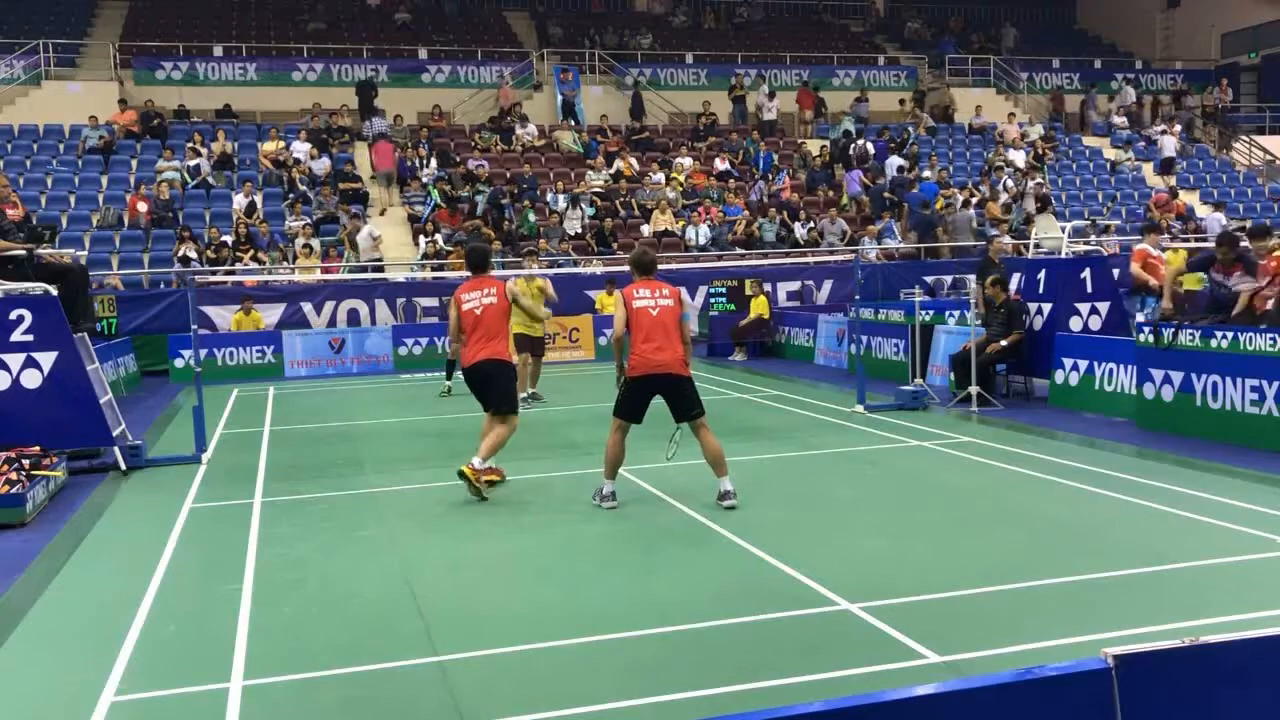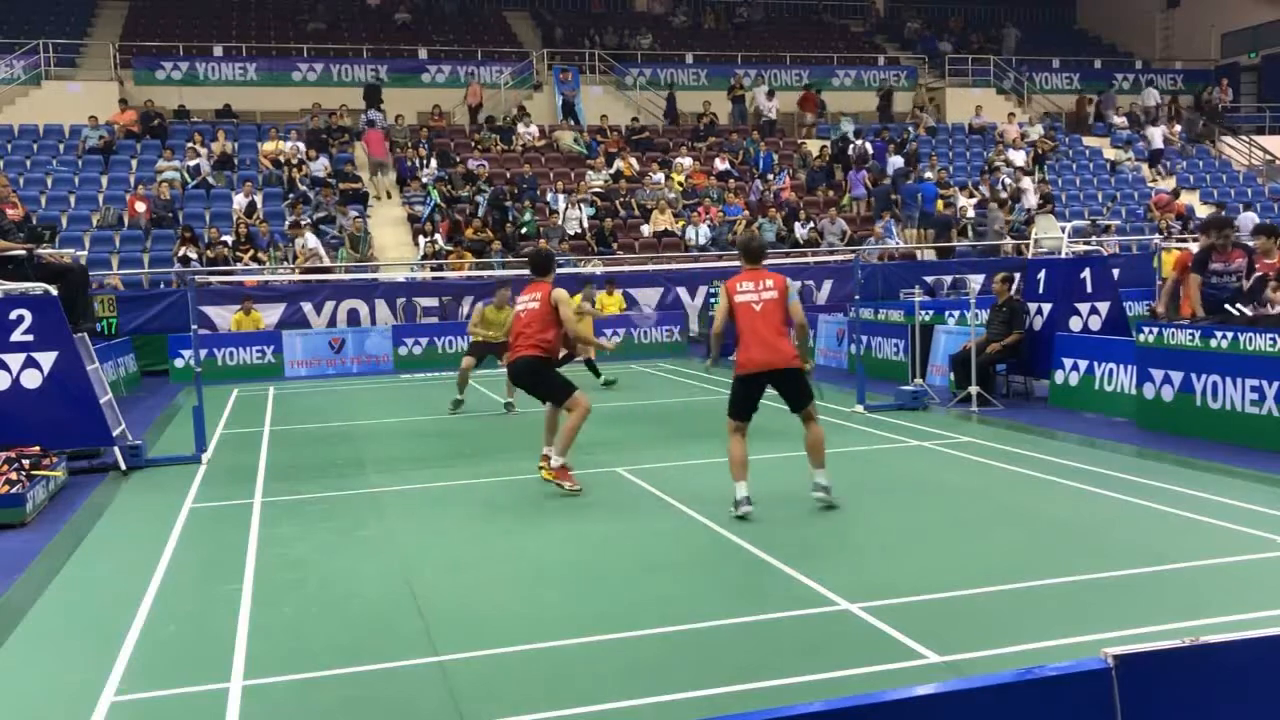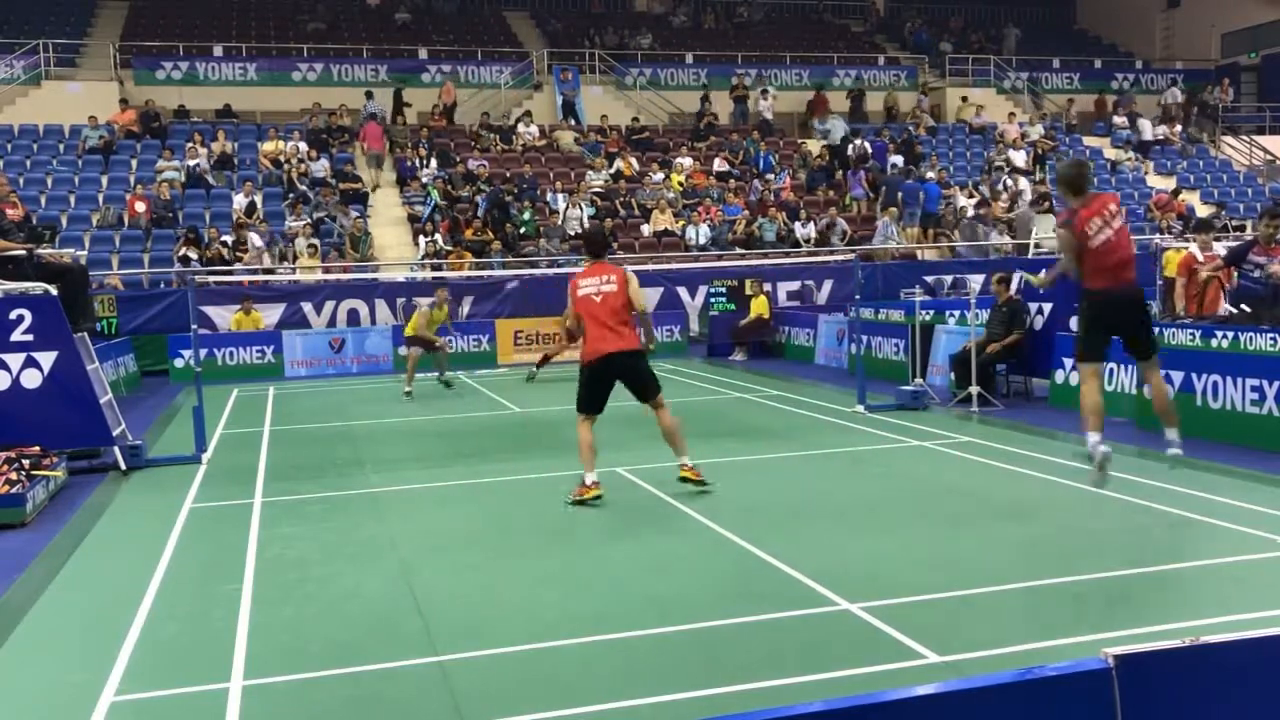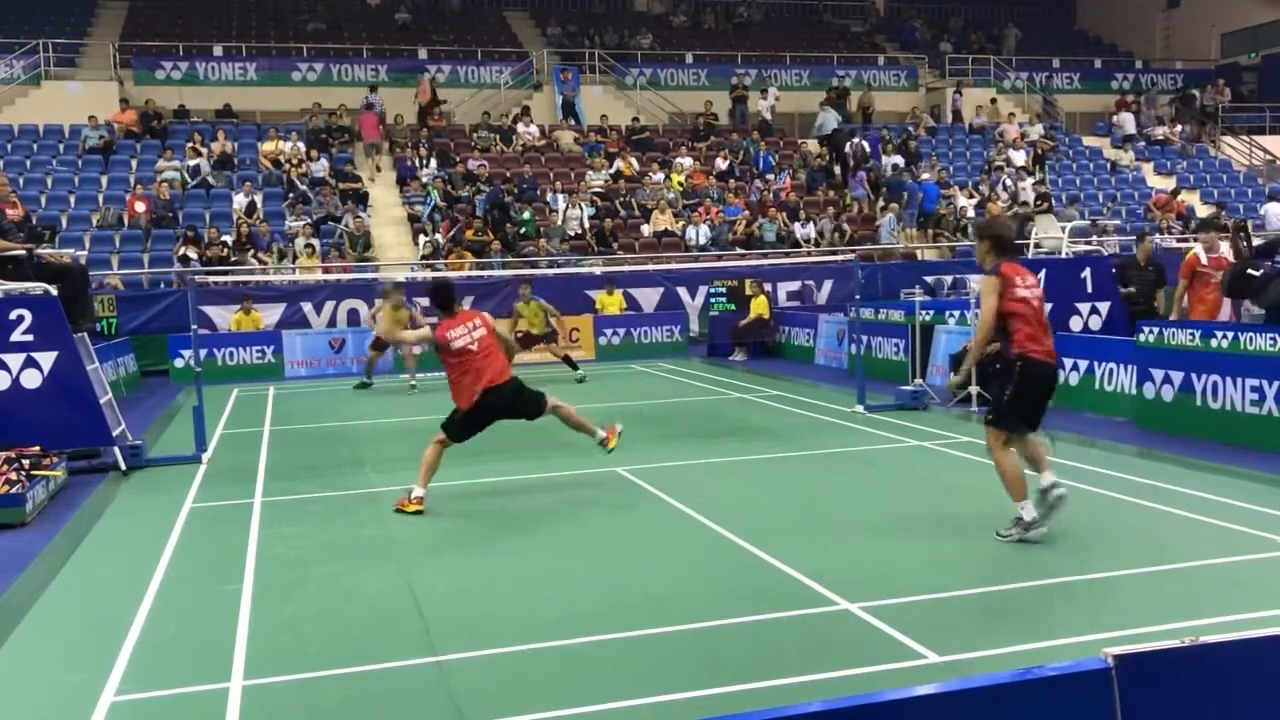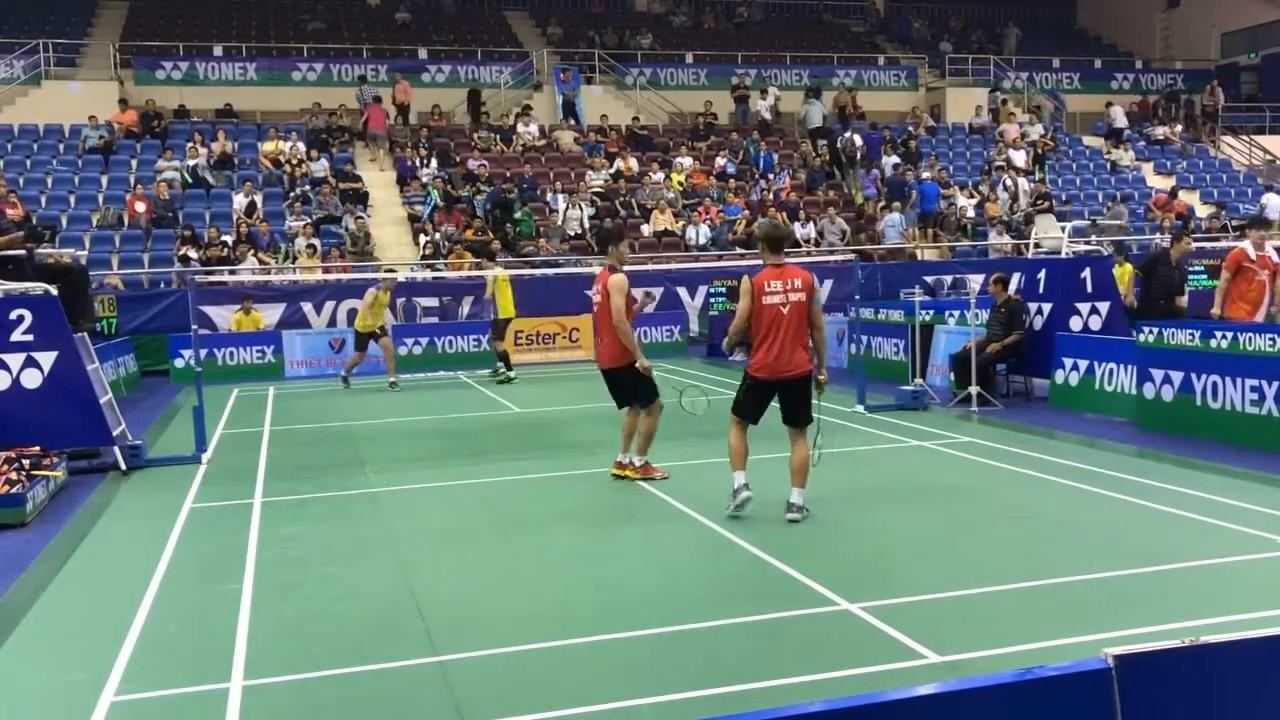
dt=1s
person 1, frame 1
left shoulder: (626, 294)
right shoulder: (675, 293)
left elbow: (618, 334)
right elbow: (687, 340)
left wrist: (619, 364)
right wrist: (685, 369)
left hip: (640, 369)
right hip: (675, 368)
left knee: (618, 429)
right knee: (701, 428)
left ankle: (607, 491)
right ankle: (726, 489)
person 1, frame 2
left shoulder: (730, 287)
right shoulder: (782, 281)
left elbow: (717, 330)
right elbow: (800, 322)
left wrist: (713, 357)
right wrist: (805, 357)
left hip: (748, 366)
right hip: (784, 362)
left knee: (736, 431)
right knee: (810, 419)
left ankle: (741, 496)
right ankle: (820, 484)
person 1, frame 3
left shoulder: (1067, 226)
right shoulder: (1111, 199)
left elbow: (1072, 271)
left hip: (1097, 299)
right hip: (1131, 294)
left knee: (1090, 378)
right knee: (1151, 371)
left ankle: (1096, 445)
right ankle: (1172, 439)
person 1, frame 4
left shoulder: (993, 276)
right shoulder: (1027, 275)
left elbow: (987, 326)
left wrist: (964, 370)
left hip: (1024, 362)
right hip: (1045, 363)
left knee: (997, 440)
right knee: (1020, 432)
left ankle: (1028, 518)
right ankle: (1049, 484)
person 1, frame 5
left shoulder: (752, 281)
right shoulder: (806, 278)
left elbow: (738, 328)
right elbow: (817, 327)
right wrist: (821, 366)
left hip: (762, 370)
right hip: (798, 369)
left knee: (738, 424)
right knee: (798, 435)
left ankle: (740, 485)
right ankle: (796, 501)
person 2, frame 1
left shoulder: (459, 294)
right shoulder: (506, 287)
left elbow: (454, 337)
right elbow: (539, 316)
right wrist: (546, 311)
left hip: (470, 364)
right hip: (496, 361)
left knee: (492, 413)
right knee: (507, 423)
left ankle: (486, 467)
right ankle: (475, 466)
person 2, frame 2
left shoulder: (522, 295)
right shoulder: (557, 294)
left elbow: (511, 331)
right elbow: (573, 332)
right wrist: (601, 344)
left hip: (515, 365)
right hip: (535, 362)
left knee: (557, 399)
right knee: (581, 406)
left ankle: (548, 456)
right ankle: (556, 465)
person 2, frame 3
left shoulder: (575, 282)
right shoulder: (625, 275)
left elbow: (573, 327)
right elbow: (640, 308)
right wrist: (649, 337)
left hip: (593, 358)
right hip: (627, 352)
left knee: (584, 420)
right knee: (660, 406)
left ankle: (590, 482)
right ankle: (686, 467)
person 2, frame 4
left shoulder: (435, 334)
right shoulder: (482, 317)
left elbow: (390, 335)
right elbow: (512, 346)
left wrist: (385, 320)
left hip: (474, 401)
right hip: (506, 387)
left knee: (439, 443)
right knee: (555, 405)
left ankle: (415, 497)
right ankle: (603, 436)
person 2, frame 5
left shoulder: (600, 278)
right shoulder: (617, 279)
right elbow: (619, 322)
left wrist: (639, 304)
right wrist: (639, 356)
left hip: (607, 358)
right hip: (622, 358)
left knee: (636, 407)
right knee: (654, 407)
left ankle: (623, 461)
right ankle: (638, 463)
